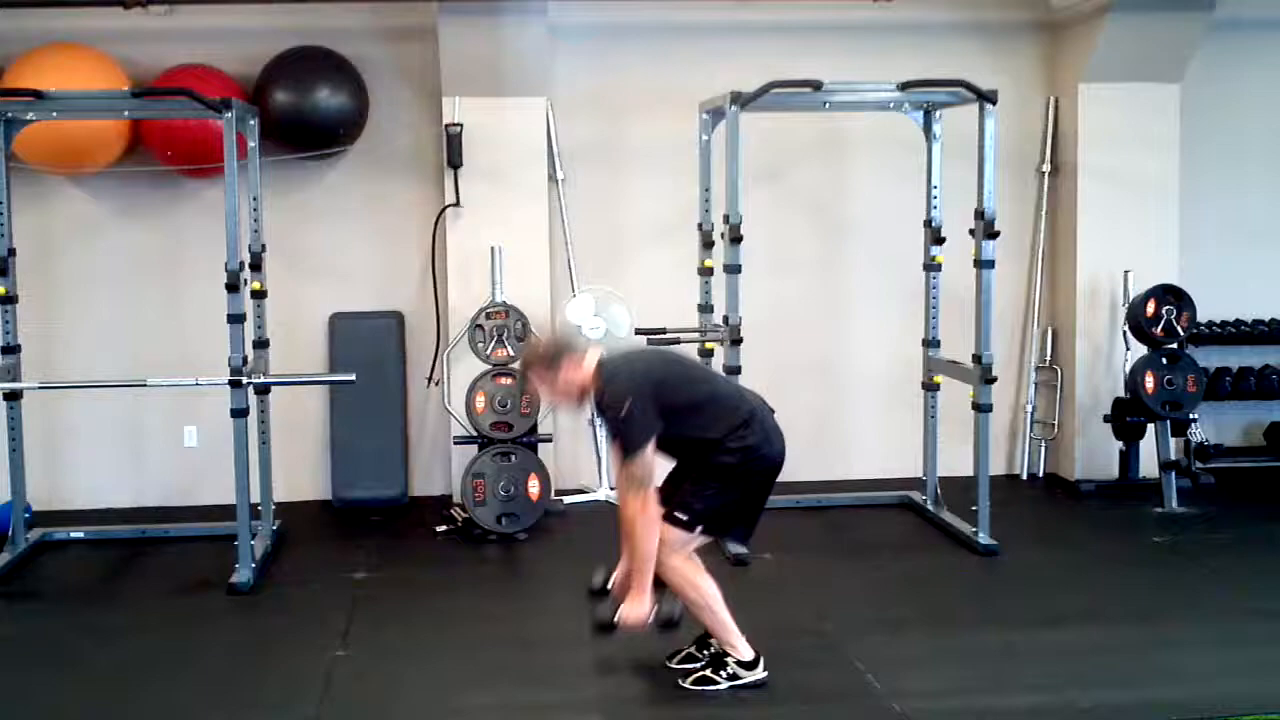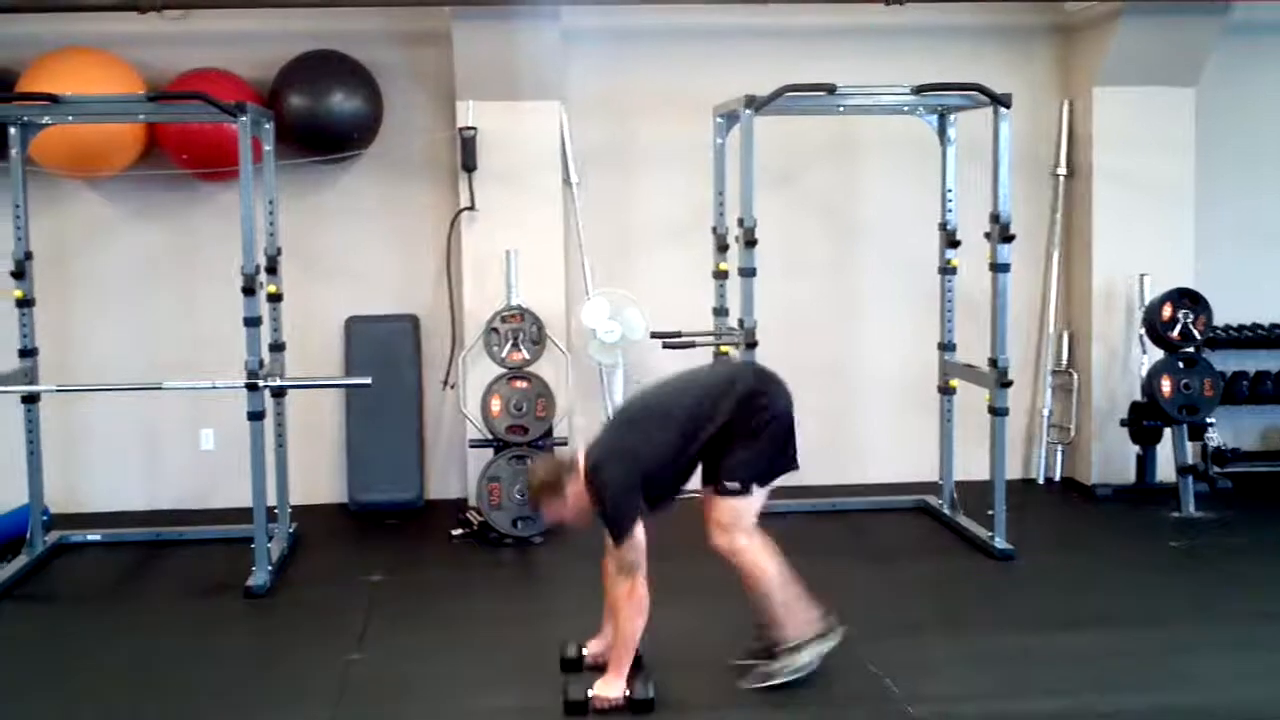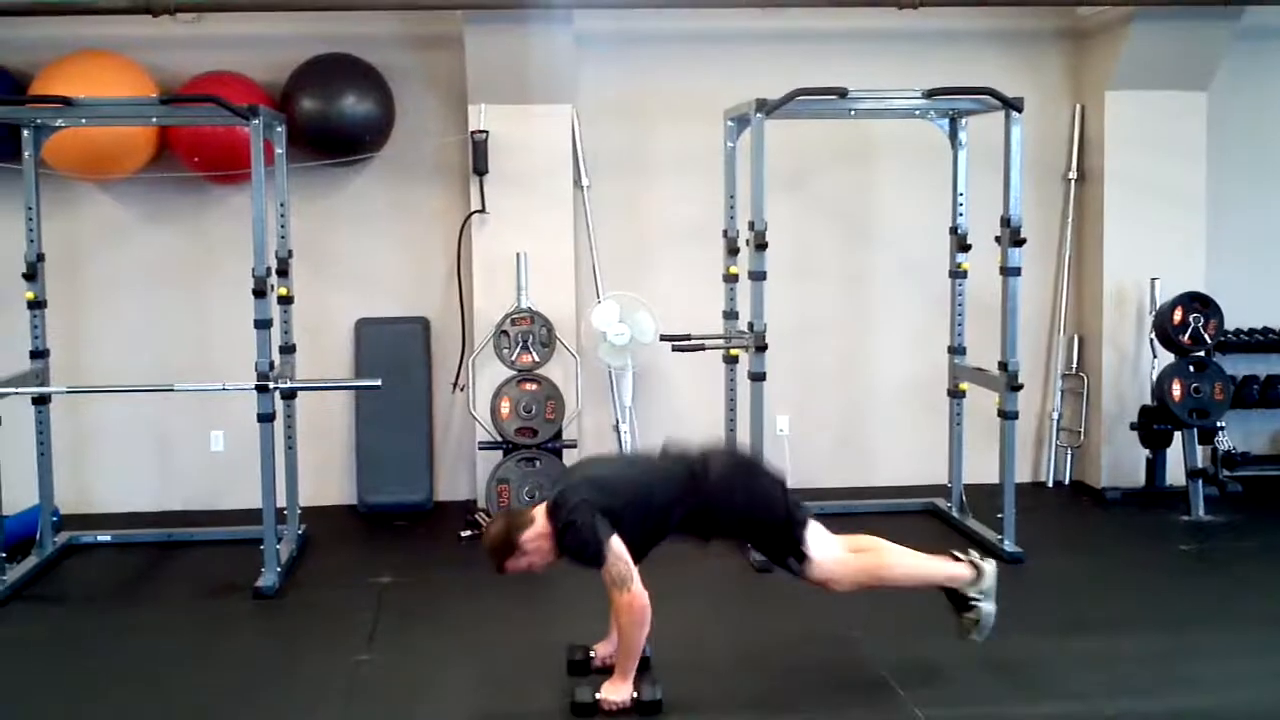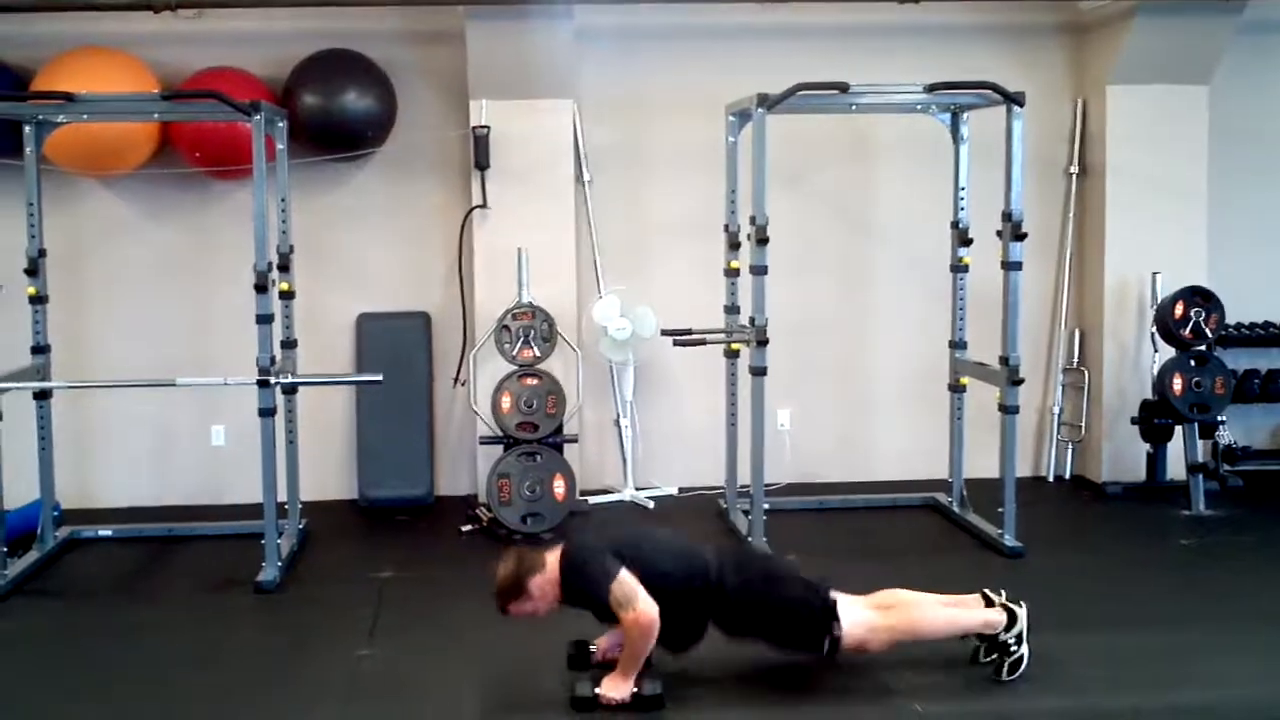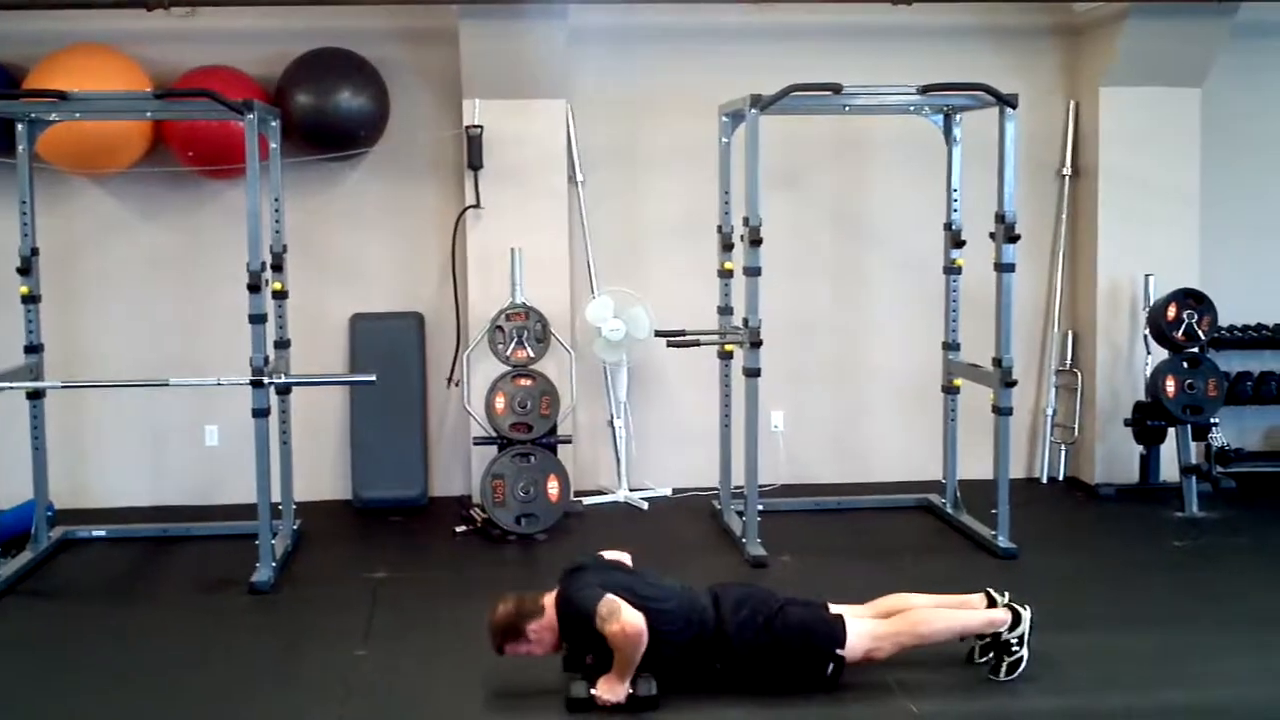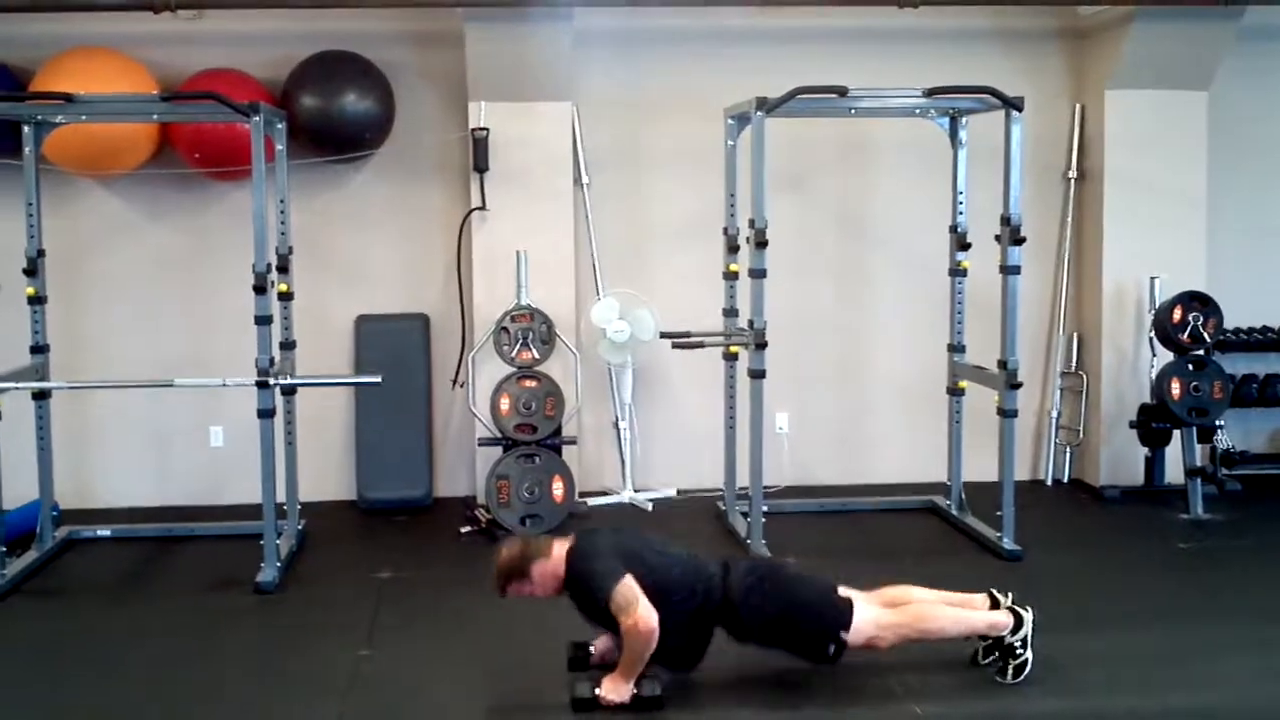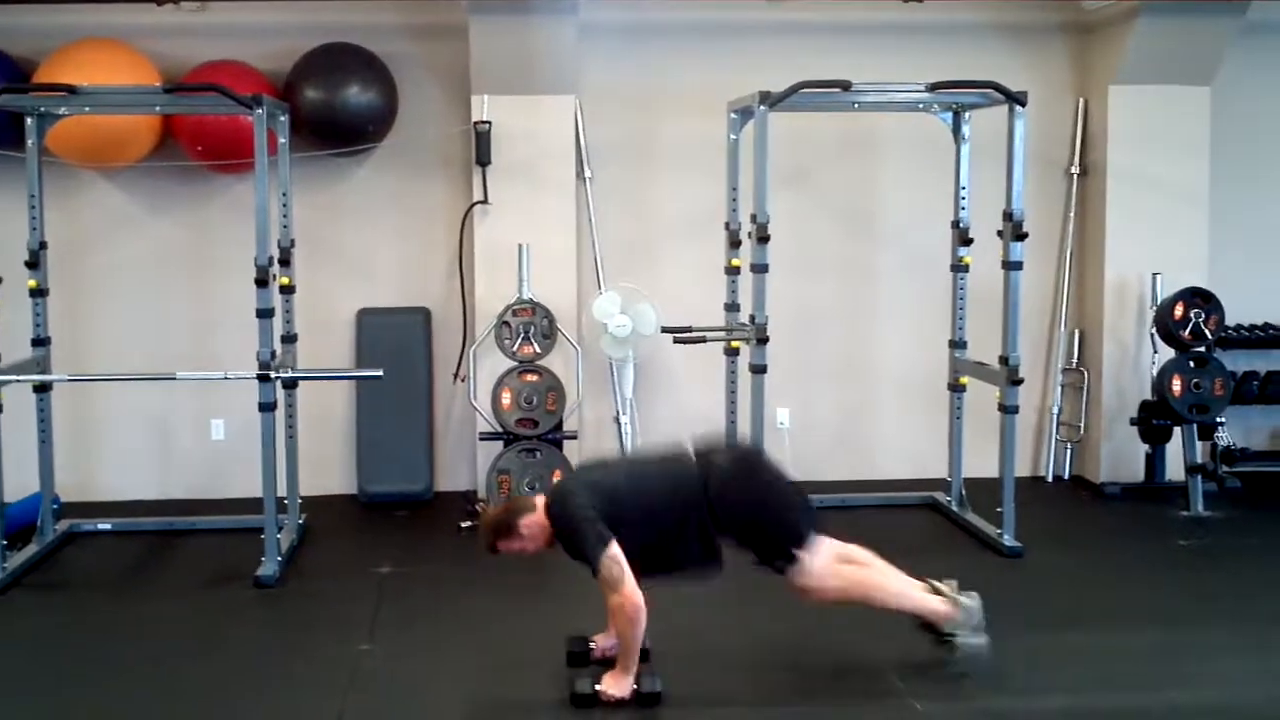
dt=0.2s
person 1, frame 1
left shoulder: (622, 393)
right shoulder: (614, 384)
left elbow: (640, 501)
right elbow: (630, 482)
left wrist: (640, 592)
right wrist: (628, 561)
left hip: (746, 447)
right hip: (725, 437)
left knee: (666, 550)
right knee: (671, 538)
left ankle: (742, 659)
right ankle: (718, 636)
person 1, frame 2
left shoulder: (612, 481)
right shoulder: (595, 468)
left elbow: (631, 582)
right elbow: (617, 555)
left wrist: (617, 674)
right wrist: (610, 636)
left hip: (758, 405)
right hip: (743, 398)
left knee: (727, 535)
right knee: (727, 525)
left ankle: (801, 637)
right ankle: (785, 629)
person 1, frame 3
left shoulder: (574, 522)
right shoulder: (569, 492)
left elbow: (635, 599)
right elbow: (624, 579)
left wrist: (623, 676)
right wrist: (616, 638)
left hip: (714, 490)
right hip: (715, 479)
left knee: (829, 567)
right knee: (827, 551)
left ankle: (966, 576)
right ankle: (959, 568)
person 1, frame 4
left shoulder: (581, 567)
right shoulder: (582, 548)
left elbow: (646, 614)
left wrist: (625, 675)
right wrist: (620, 633)
left hip: (735, 593)
right hip: (727, 573)
left knee: (871, 630)
right knee: (861, 610)
left ankle: (1000, 621)
right ankle: (985, 604)
person 1, frame 5
left shoulder: (575, 602)
right shoulder: (580, 576)
left elbow: (631, 627)
right elbow: (624, 558)
left wrist: (618, 678)
right wrist: (607, 641)
left hip: (738, 634)
right hip: (727, 608)
left knee: (877, 639)
right knee: (864, 617)
left ankle: (1003, 620)
right ankle: (987, 604)
person 1, frame 6
left shoulder: (587, 566)
right shoulder: (587, 541)
left elbow: (646, 623)
left wrist: (623, 676)
right wrist: (618, 637)
left hip: (742, 599)
right hip: (737, 581)
left knee: (873, 627)
right knee: (867, 607)
left ankle: (1005, 629)
right ankle: (989, 608)
person 1, frame 7
left shoulder: (578, 516)
right shoulder: (571, 496)
left elbow: (629, 598)
left wrist: (625, 671)
right wrist: (615, 633)
left hip: (730, 489)
right hip: (721, 476)
left knee: (818, 575)
right knee: (822, 555)
left ankle: (947, 609)
right ankle: (935, 596)
